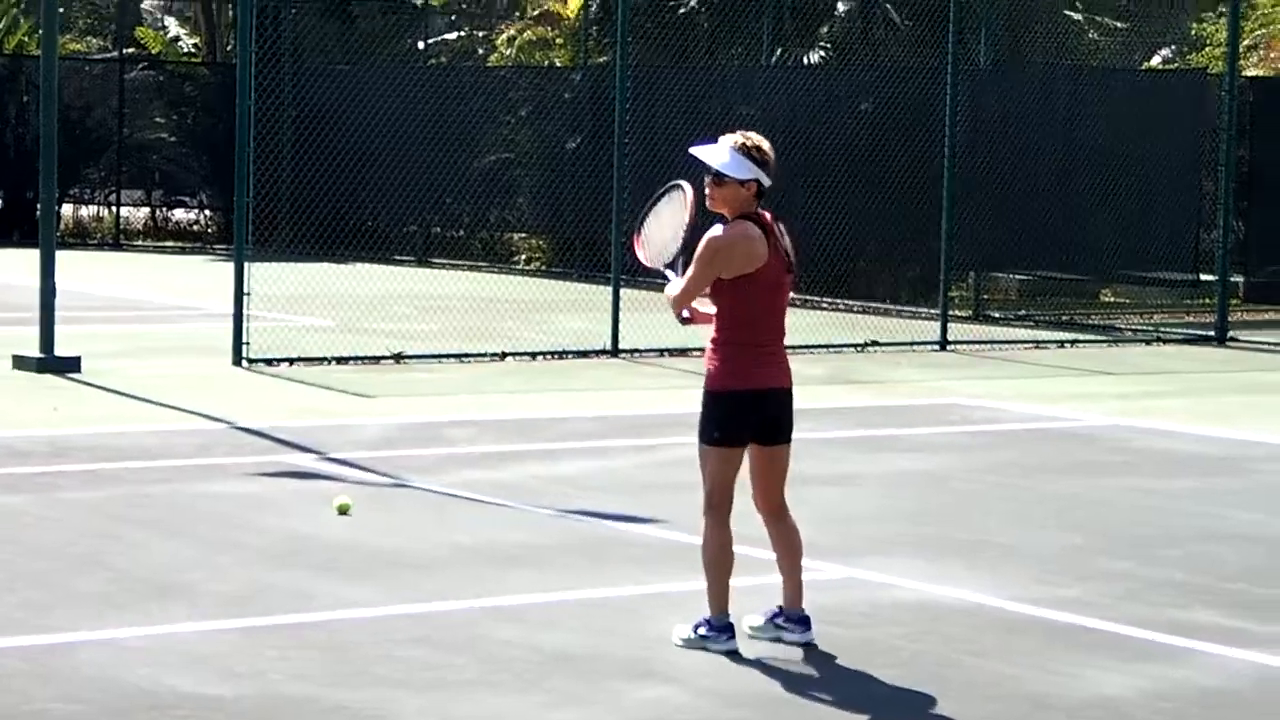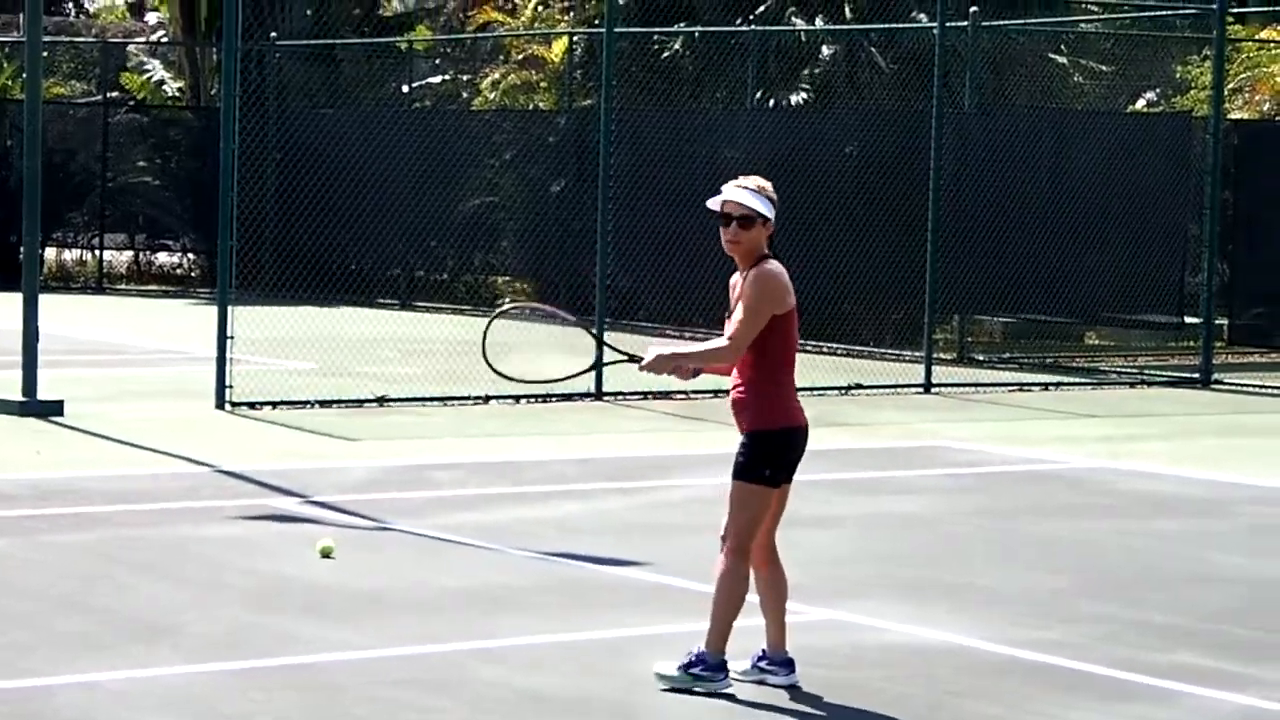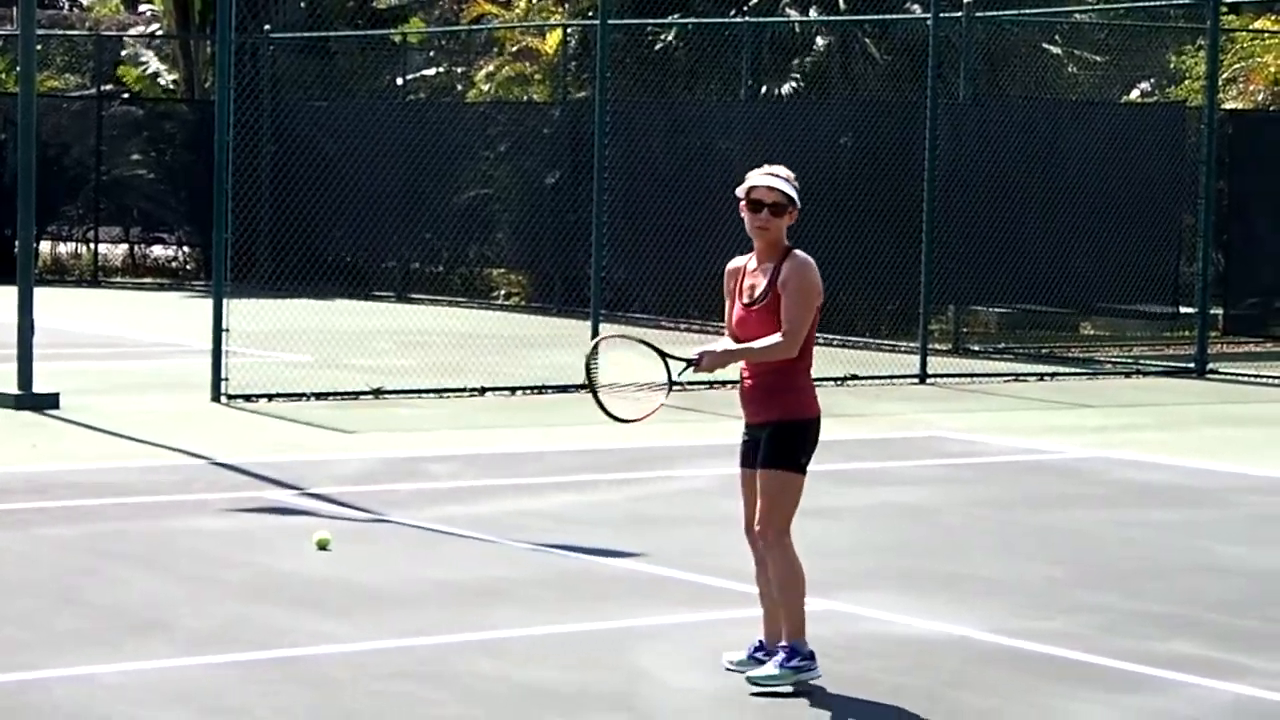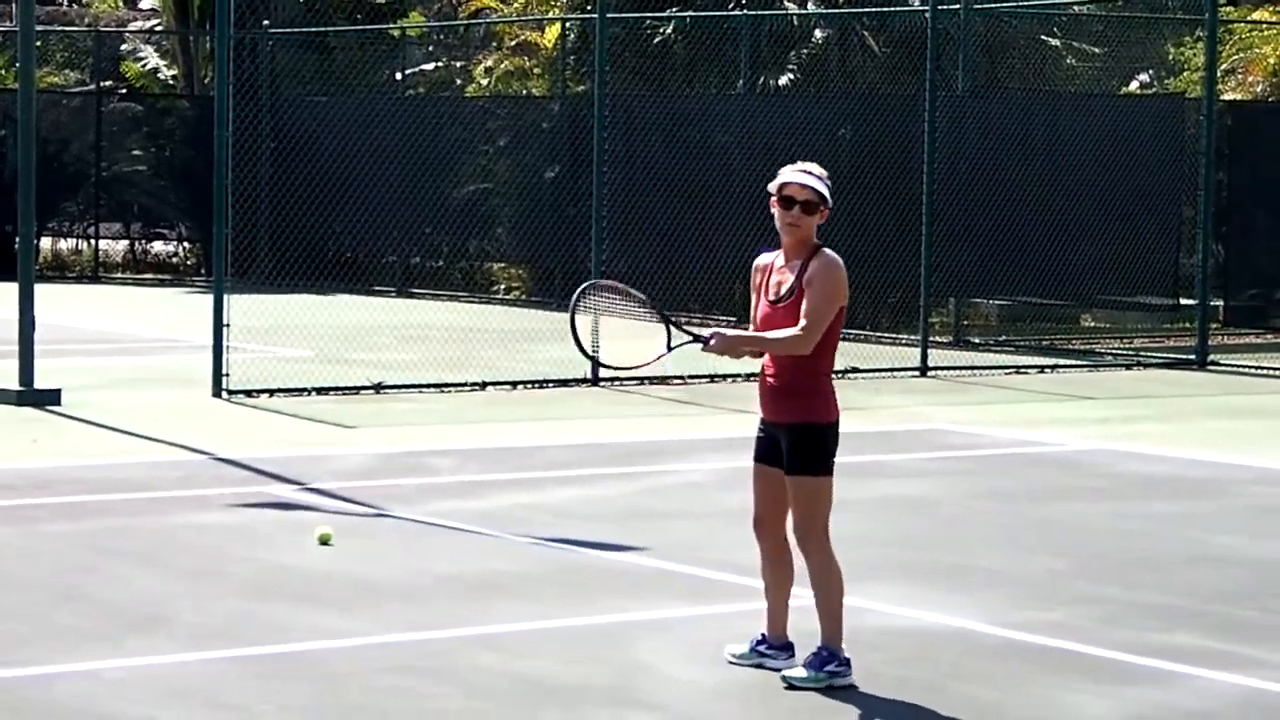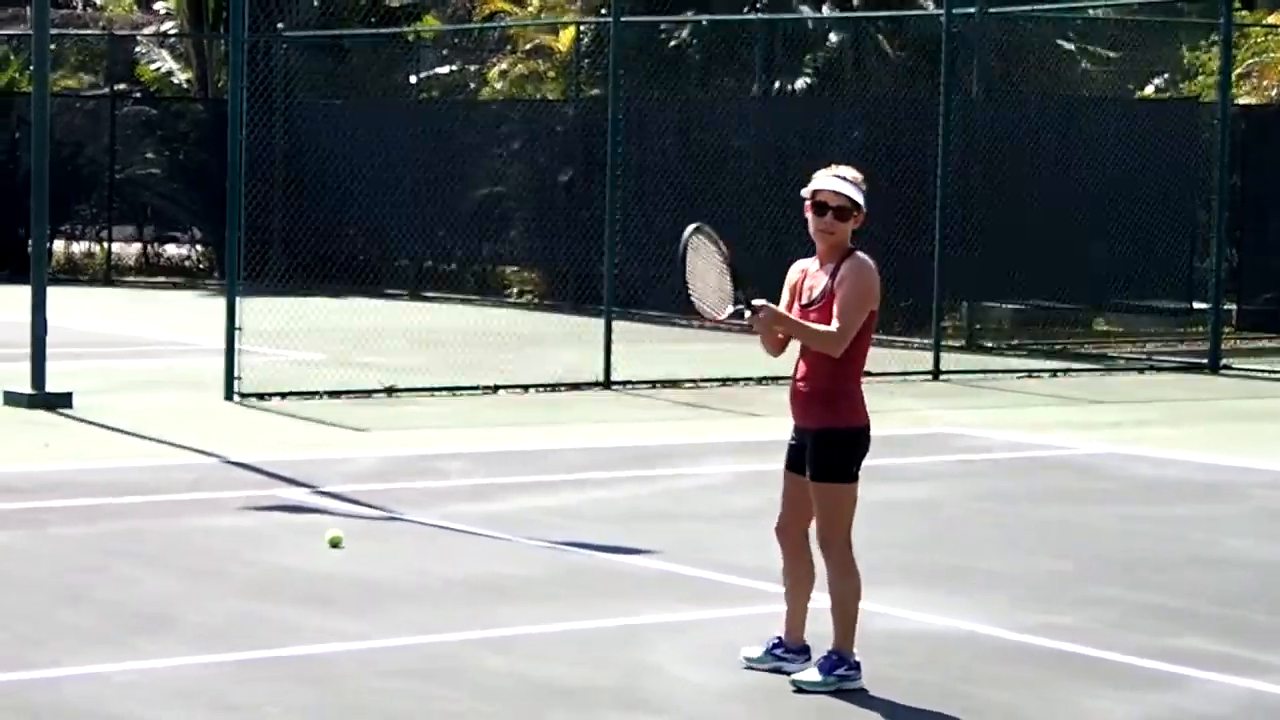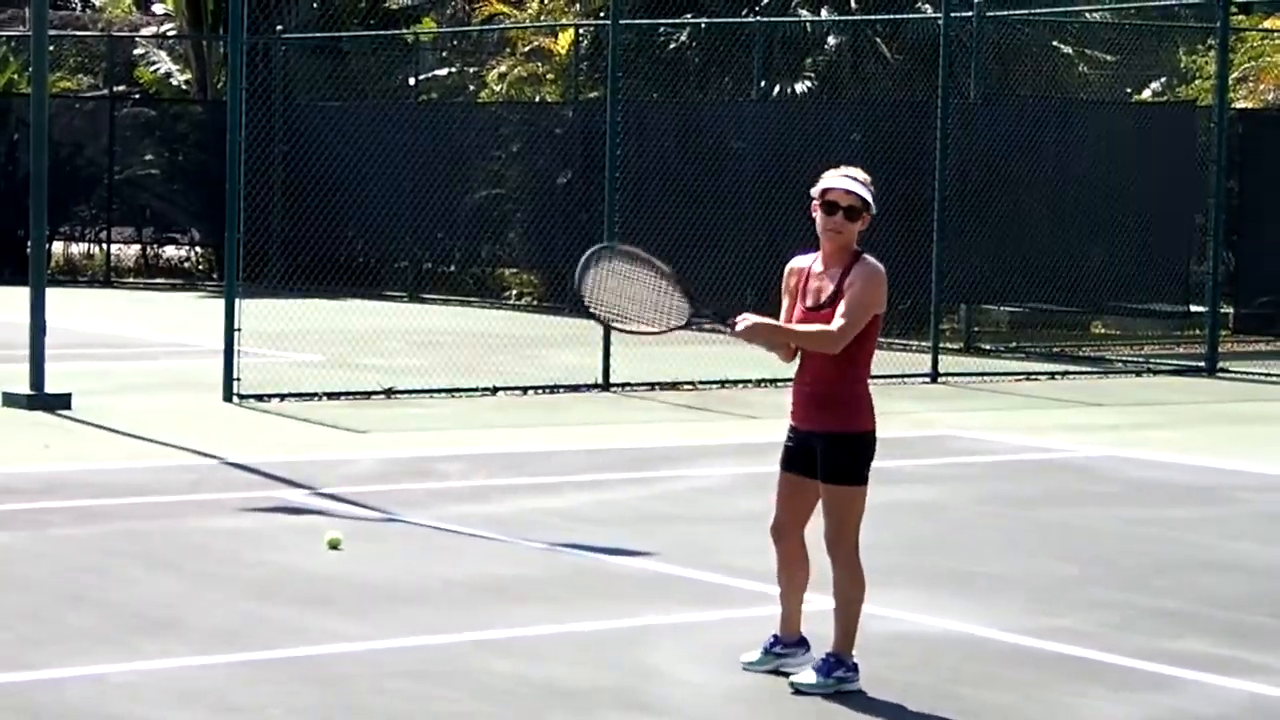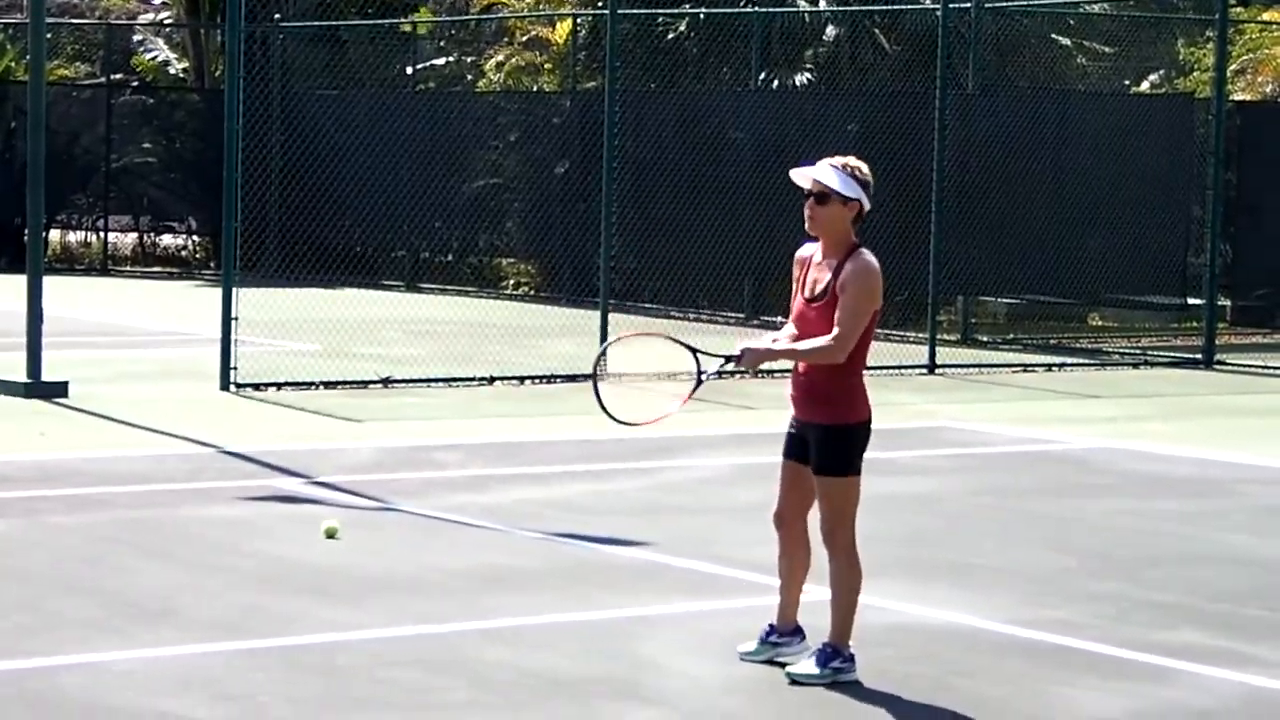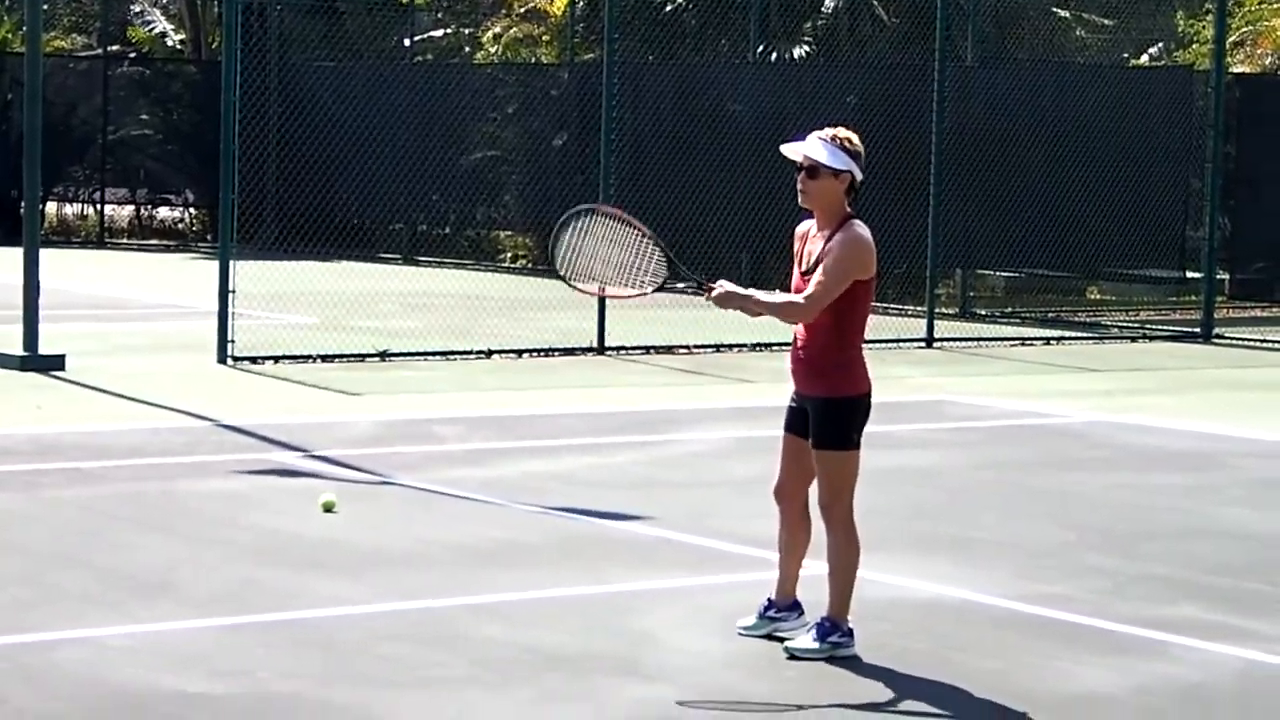
dt=0.3s
person 1, frame 1
left shoulder: (724, 238)
right shoulder: (773, 233)
left elbow: (683, 298)
left wrist: (679, 294)
right wrist: (704, 311)
left hip: (734, 388)
right hip: (775, 387)
left knee: (717, 508)
right knee: (771, 503)
left ankle: (717, 624)
right ankle: (793, 614)
person 1, frame 2
left shoulder: (765, 276)
right shoulder: (745, 278)
left elbow: (733, 348)
left wrist: (668, 355)
right wrist: (692, 363)
left hip: (770, 429)
right hip: (779, 427)
left knee: (735, 544)
right knee: (760, 546)
left ankle: (710, 661)
right ankle: (776, 658)
person 1, frame 3
left shoulder: (798, 268)
right shoulder: (736, 270)
left elbow: (789, 343)
left wrist: (729, 354)
right wrist: (718, 352)
left hip: (791, 418)
right hip: (758, 418)
left knee: (772, 534)
right knee: (757, 534)
left ankle: (798, 650)
right ankle: (771, 644)
person 1, frame 4
left shoulder: (826, 266)
right shoulder: (763, 266)
left elbow: (806, 338)
left wrist: (743, 338)
right wrist: (734, 343)
left hip: (811, 419)
right hip: (774, 417)
left knee: (811, 538)
right knee: (767, 528)
left ankle: (833, 656)
right ankle: (775, 640)
person 1, frame 5
left shoulder: (858, 269)
right shoulder: (800, 270)
left elbow: (837, 341)
right elbow: (776, 346)
left wrist: (782, 318)
right wrist: (766, 323)
left hip: (839, 425)
right hip: (806, 424)
left knee: (833, 542)
right knee: (790, 532)
left ankle: (843, 661)
right ankle: (791, 644)
person 1, frame 6
left shoulder: (867, 273)
right shoulder: (797, 268)
left elbow: (835, 338)
right elbow: (789, 349)
left wrist: (769, 327)
right wrist: (767, 335)
left hip: (846, 428)
right hip: (805, 423)
left knee: (840, 544)
right knee: (785, 531)
left ankle: (842, 662)
right ankle: (789, 640)
person 1, frame 7
left shoulder: (861, 269)
right shoulder: (803, 257)
left elbow: (838, 347)
left wrist: (773, 352)
right wrist: (776, 340)
left hip: (840, 419)
right hip: (806, 414)
left knee: (836, 534)
right knee: (787, 520)
left ankle: (838, 653)
right ankle: (785, 629)
person 1, frame 8
left shoulder: (852, 240)
right shoulder: (805, 232)
left elbow: (807, 309)
left wrist: (742, 296)
right wrist: (754, 299)
left hip: (839, 392)
right hip: (808, 388)
left knee: (834, 509)
right knee: (788, 494)
left ankle: (837, 627)
right ankle: (784, 604)
